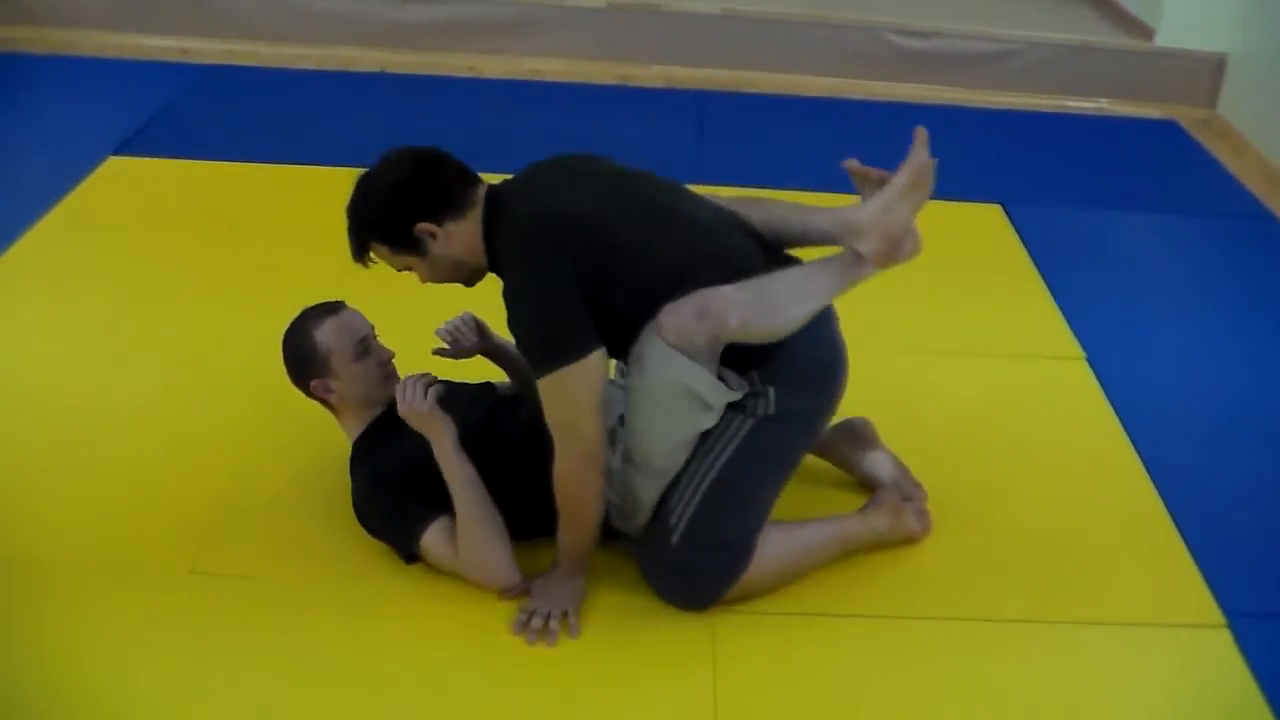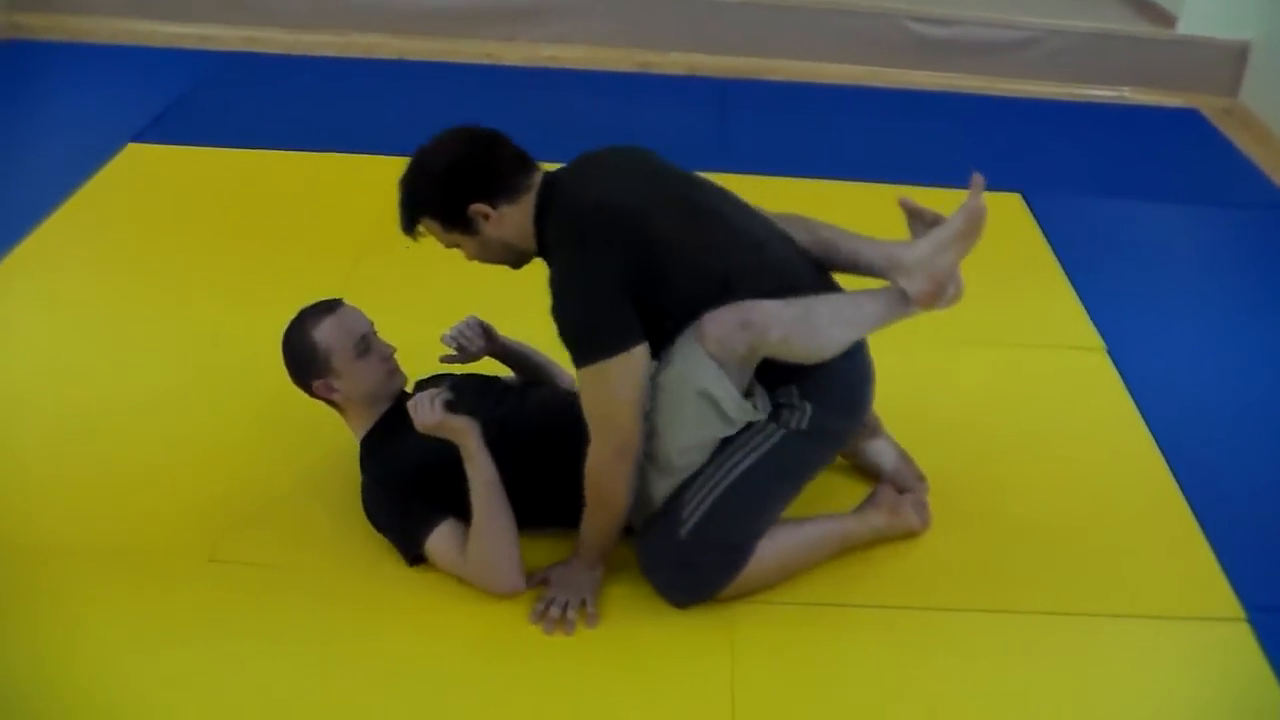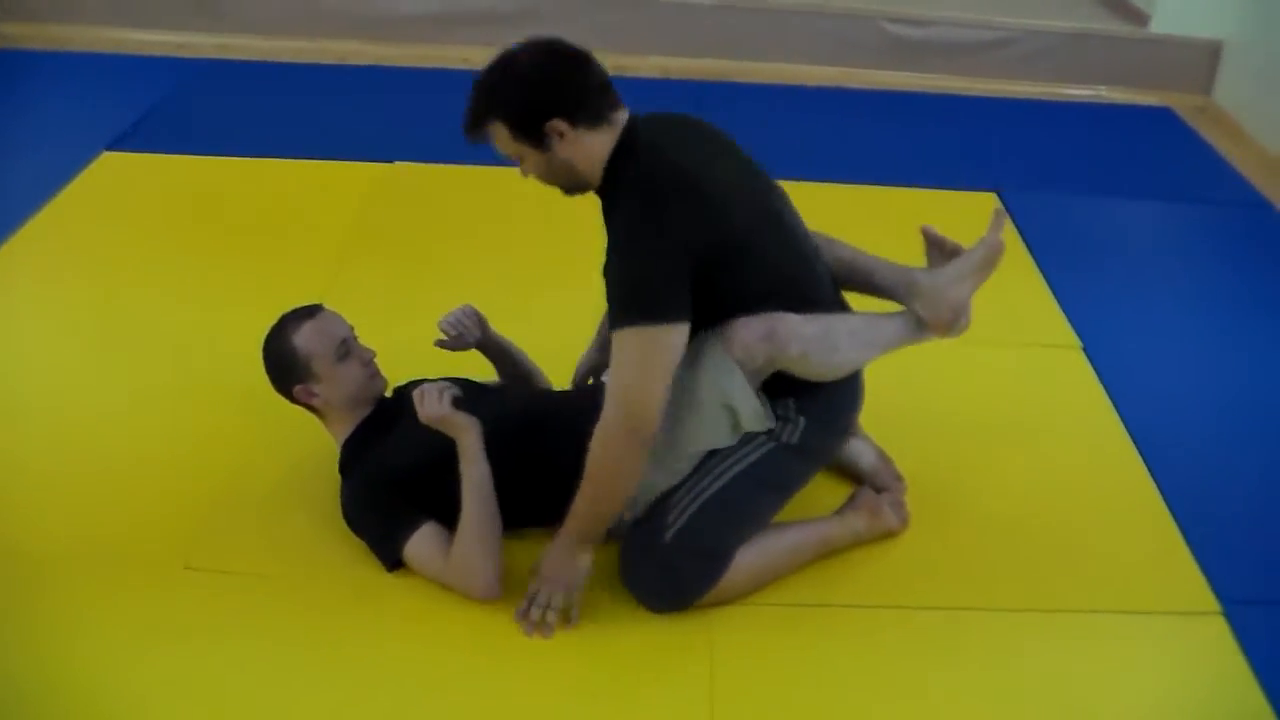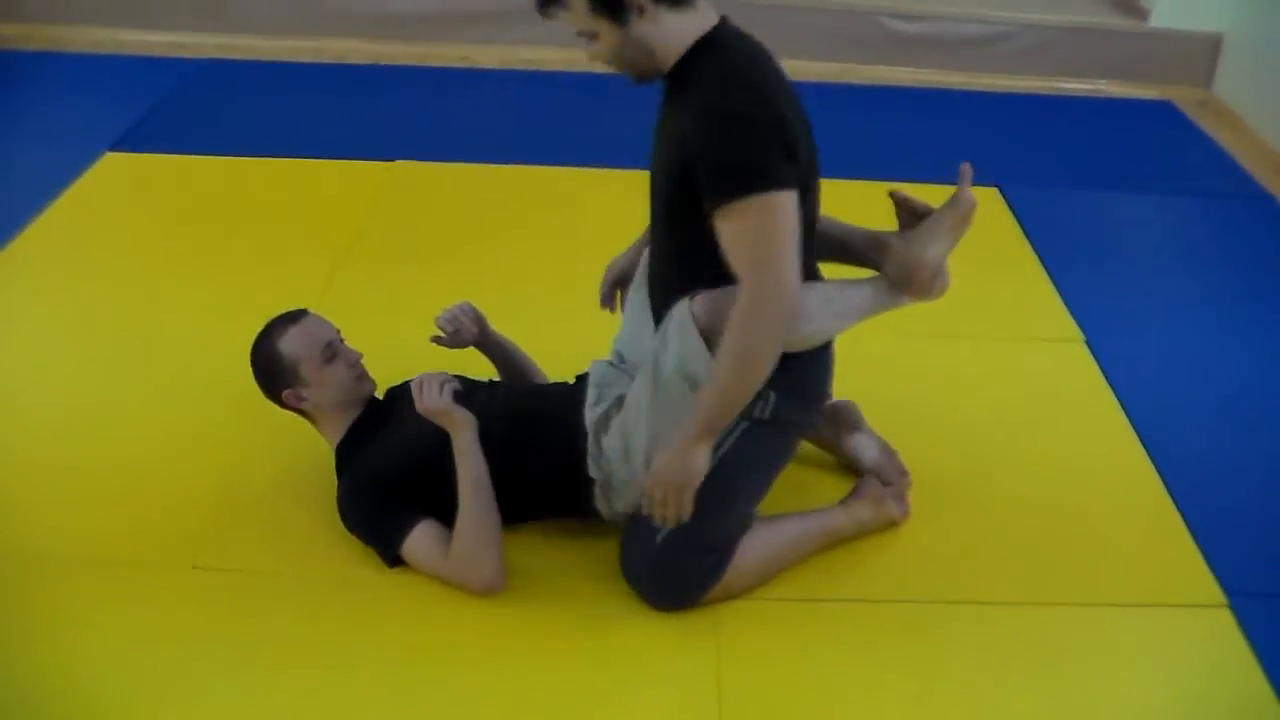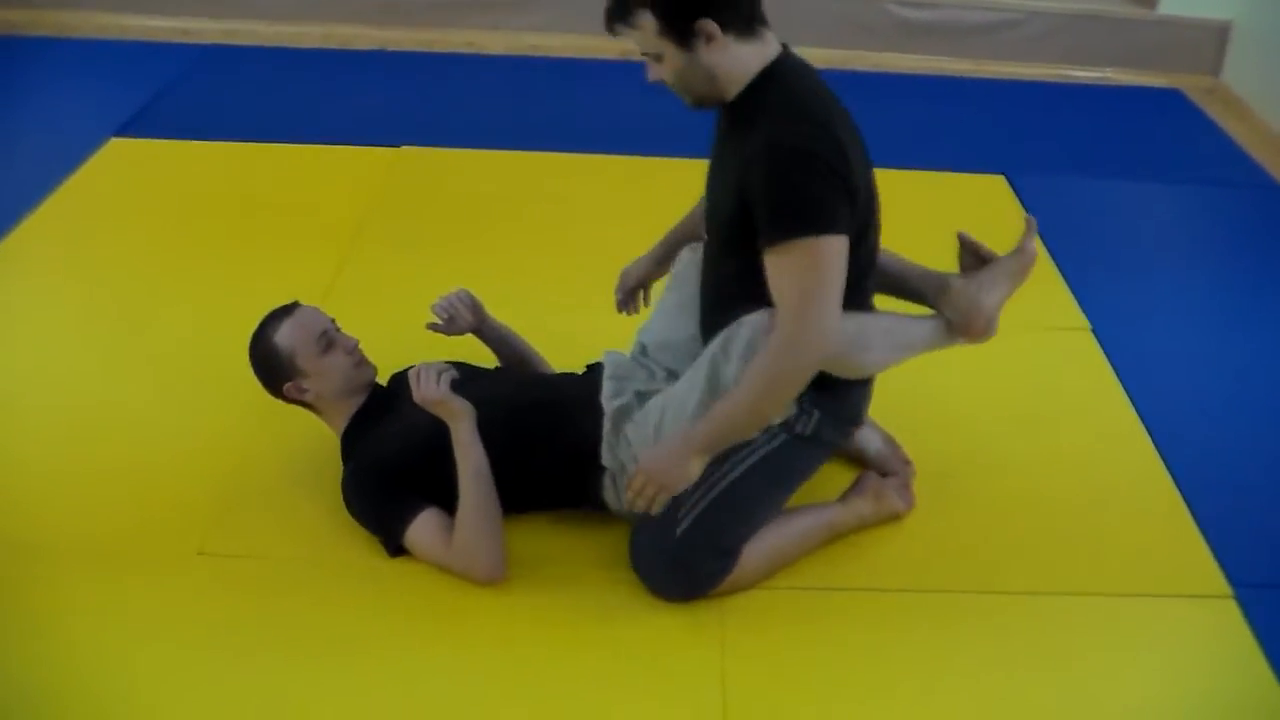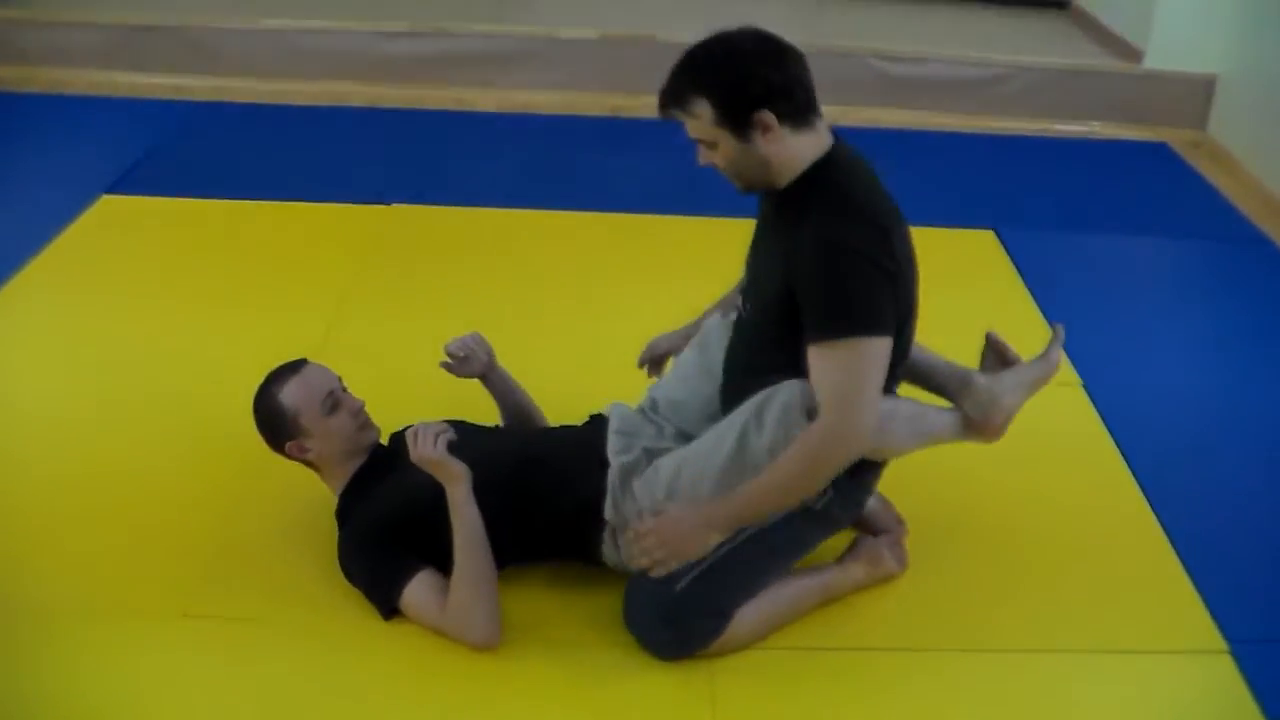
dt=0.3s
person 1, frame 1
left shoulder: (411, 401)
right shoulder: (380, 484)
left elbow: (547, 392)
right elbow: (501, 573)
left wrist: (488, 343)
right wrist: (443, 440)
left hip: (618, 416)
right hip: (626, 487)
left ankle: (836, 440)
person 1, frame 2
left shoulder: (431, 395)
right shoulder: (391, 484)
left elbow: (559, 387)
right elbow: (503, 577)
left wrist: (496, 345)
right wrist: (469, 442)
person 1, frame 3
left shoulder: (412, 400)
right shoulder: (371, 491)
right elbow: (482, 581)
left wrist: (486, 338)
right wrist: (468, 440)
left hip: (611, 409)
right knee: (751, 341)
person 1, frame 4
left shoulder: (406, 398)
right shoulder: (366, 490)
right elbow: (482, 574)
left wrist: (484, 337)
right wrist: (462, 433)
right knee: (717, 310)
person 1, frame 5
left shoulder: (407, 390)
right shoulder: (372, 478)
right elbow: (484, 563)
left wrist: (483, 325)
right wrist: (461, 426)
right hip: (632, 467)
left knee: (711, 262)
right knee: (771, 330)
right ankle: (955, 317)
person 1, frame 6
left shoulder: (406, 449)
right shoulder: (368, 538)
right elbow: (479, 629)
left wrist: (489, 371)
right wrist: (455, 488)
left hip: (622, 445)
right hip: (631, 520)
right ankle: (970, 417)
person 2, frame 1
left shoulder: (536, 281)
right shoulder: (545, 185)
left elbow: (581, 454)
left wrist: (569, 572)
left hip: (780, 362)
right hip: (784, 320)
left knee: (682, 572)
person 2, frame 2
left shoulder: (583, 271)
right shoulder: (603, 170)
left elbow: (618, 444)
left wrist: (587, 560)
left hip: (809, 384)
right hip: (814, 336)
left knee: (677, 566)
left ankle: (868, 521)
person 2, frame 3
left shoulder: (648, 226)
right shoulder: (667, 134)
left elbow: (632, 422)
left wrist: (575, 545)
right wrist: (614, 336)
left hip: (798, 396)
left knee: (656, 571)
person 2, frame 4
left shoulder: (731, 104)
right shoulder: (705, 64)
left elbow: (771, 297)
left wrist: (693, 441)
right wrist: (646, 247)
left hip: (759, 370)
left knee: (663, 573)
right ankle: (821, 424)
person 2, frame 5
left shoulder: (791, 144)
right shoulder: (757, 94)
left elbow: (809, 336)
left wrist: (695, 446)
right wrist: (659, 255)
left hip: (799, 388)
right hip: (748, 357)
left knee: (671, 562)
person 2, frame 6
left shoulder: (842, 239)
right shoulder: (797, 175)
left elbow: (848, 429)
left wrist: (716, 521)
right wrist: (693, 333)
left hip: (809, 462)
right hip: (756, 420)
left knee: (662, 618)
left ankle: (857, 566)
